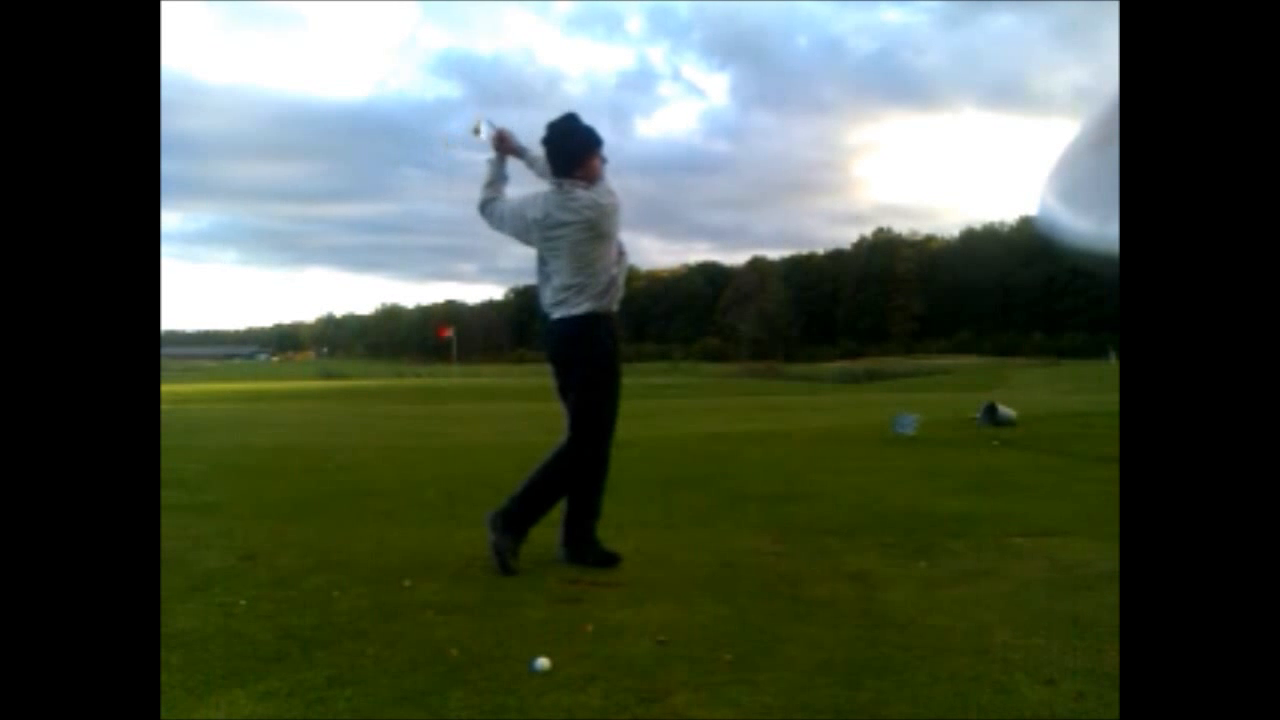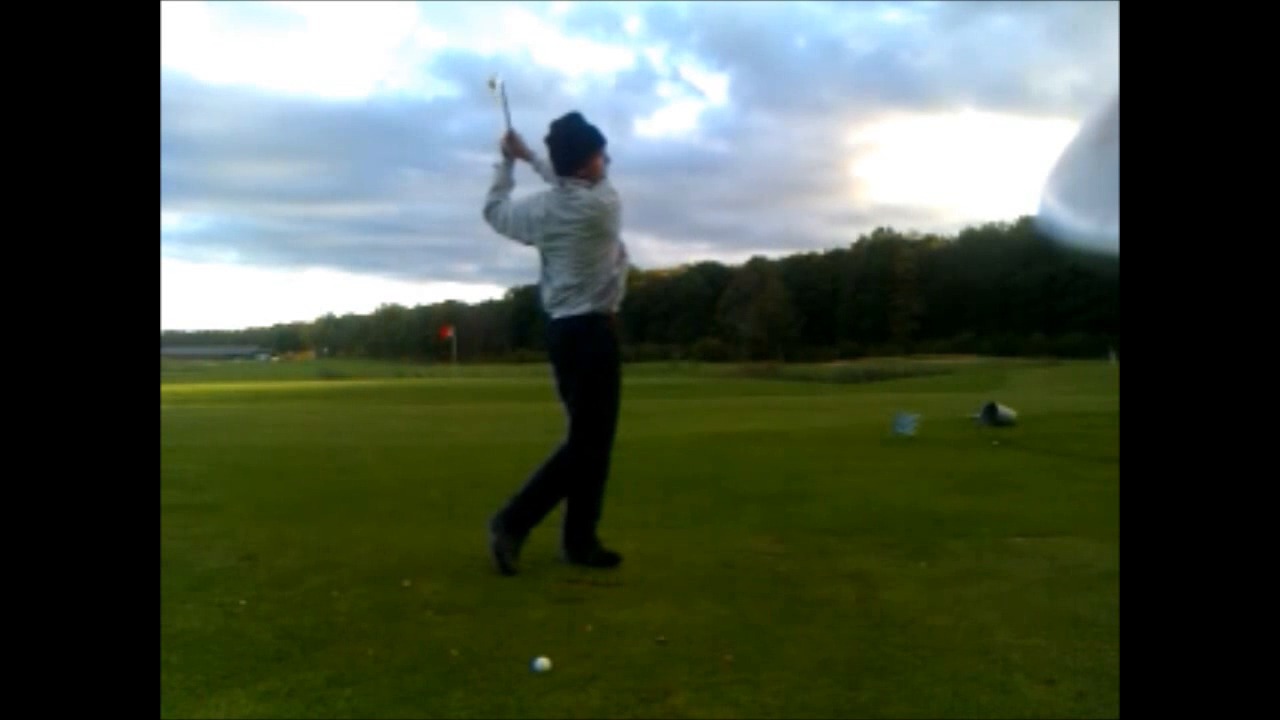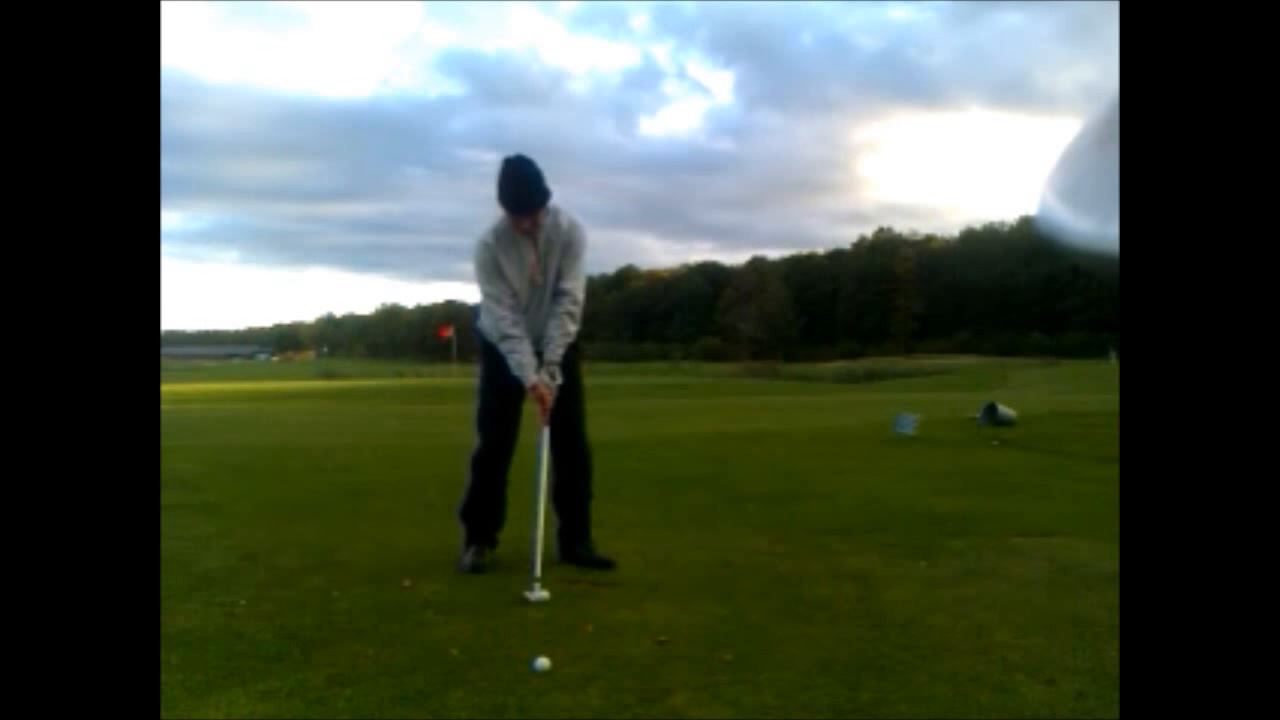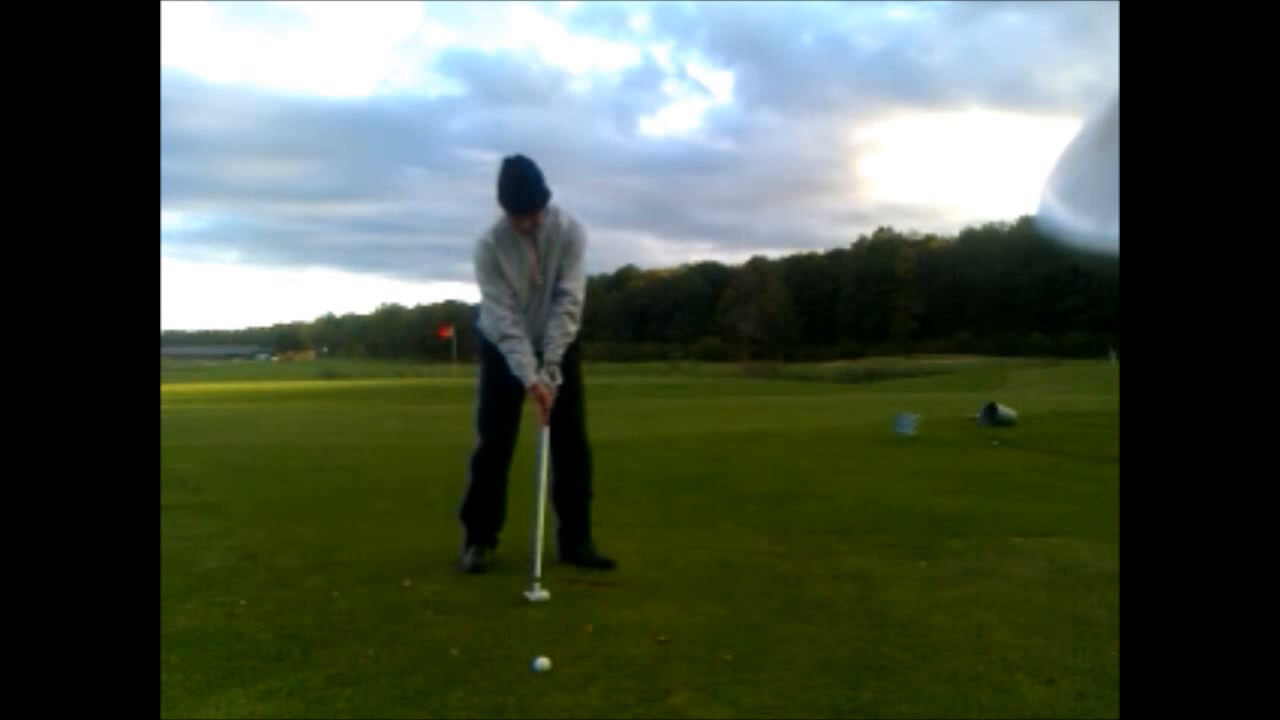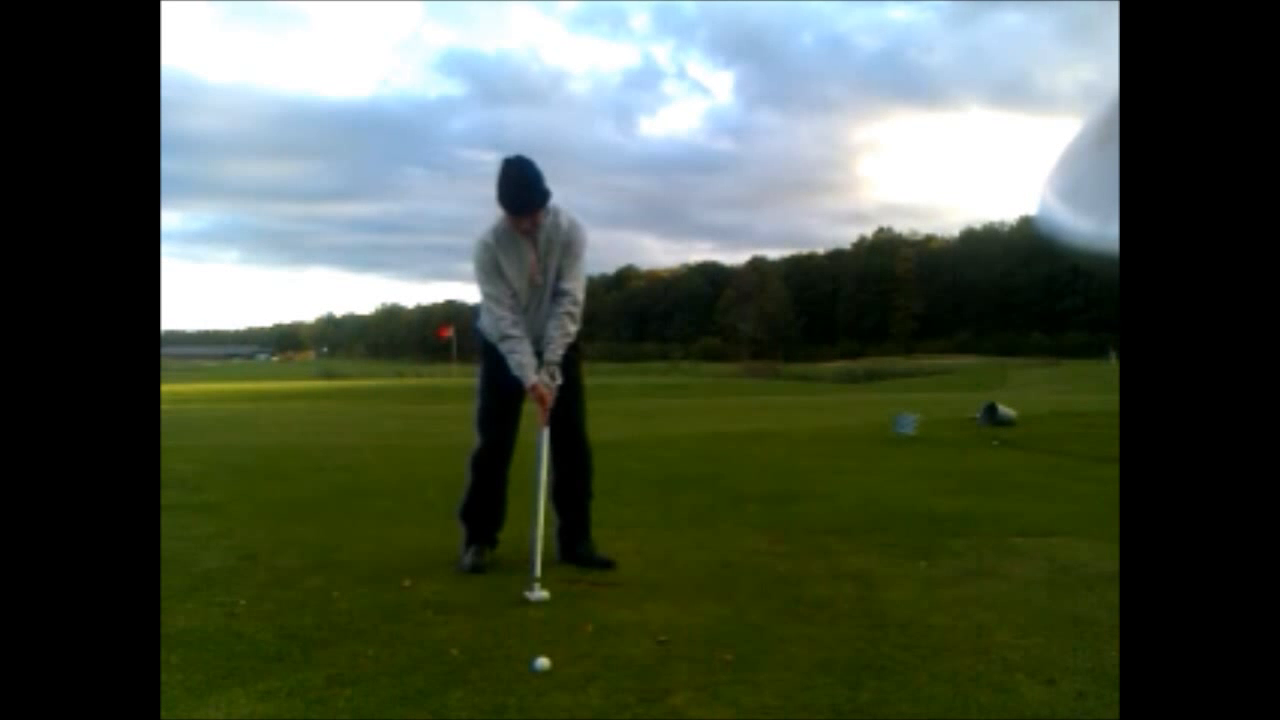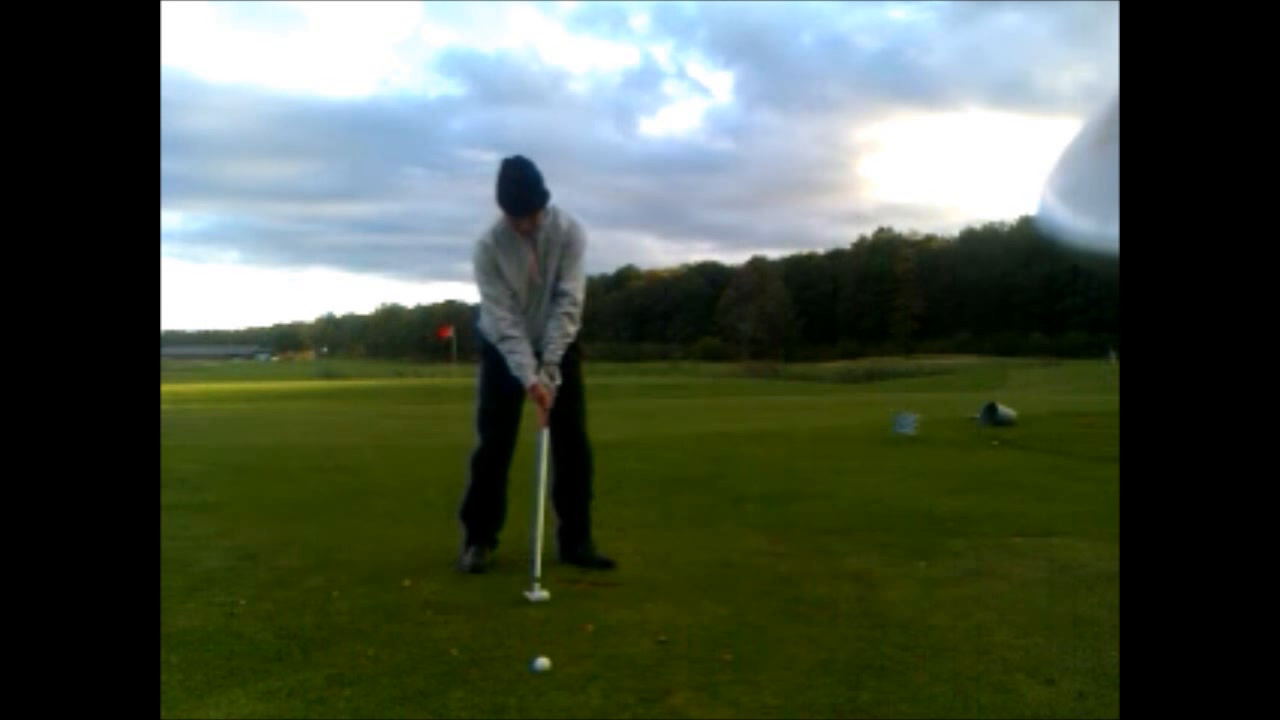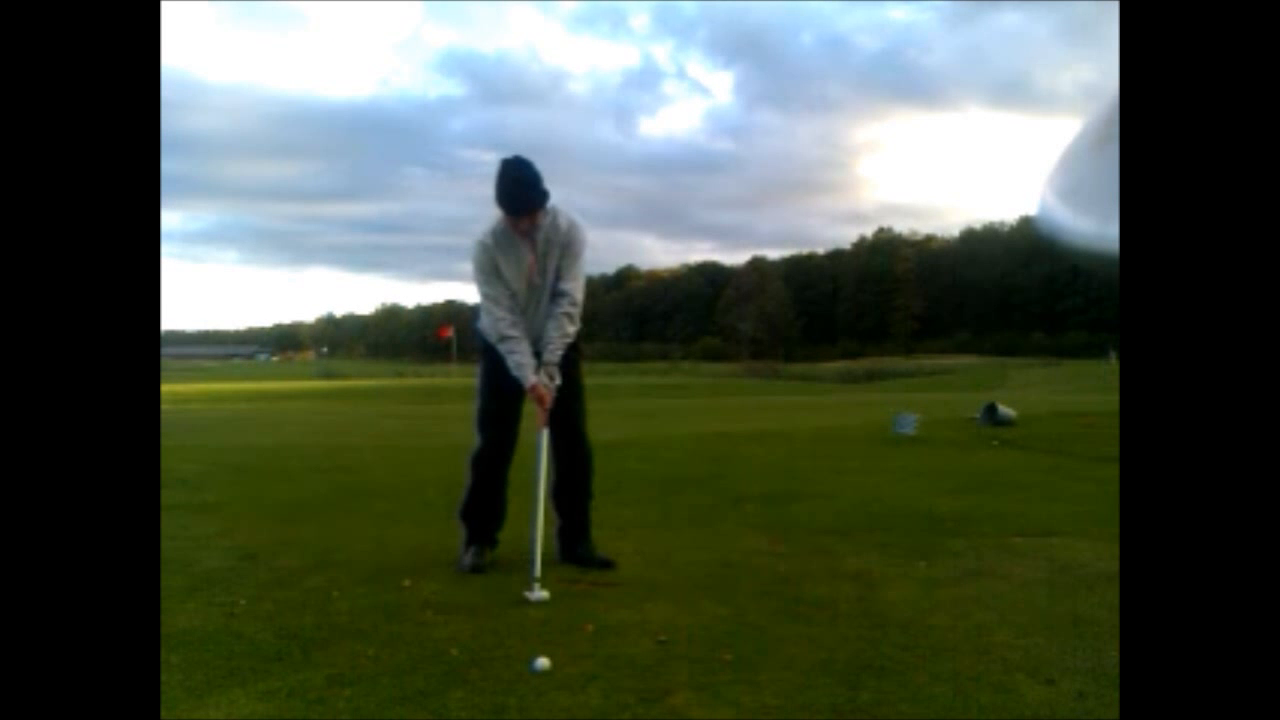
dt=0.4s
person 1, frame 1
left shoulder: (535, 209)
right shoulder: (603, 204)
left elbow: (489, 207)
right elbow: (575, 186)
left wrist: (500, 157)
right wrist: (521, 152)
left hip: (562, 329)
right hip: (591, 331)
left knee: (590, 438)
right knee: (586, 440)
left ankle: (580, 538)
right ankle: (512, 520)
person 1, frame 2
left shoulder: (538, 208)
right shoulder: (604, 204)
left elbow: (494, 212)
left wrist: (508, 161)
right wrist: (530, 157)
left hip: (562, 328)
right hip: (591, 330)
left knee: (591, 437)
right knee: (588, 440)
left ankle: (580, 538)
right ankle: (513, 521)
person 1, frame 3
left shoulder: (569, 230)
right shoulder: (489, 245)
left elbow: (569, 301)
right elbow: (502, 317)
left wrist: (550, 369)
right wrist: (530, 377)
left hip: (558, 344)
right hip: (504, 348)
left knee: (572, 444)
right knee: (495, 443)
left ankle: (575, 539)
right ankle: (479, 537)
person 1, frame 4
left shoulder: (569, 231)
right shoulder: (489, 245)
left elbow: (569, 301)
right elbow: (503, 317)
left wrist: (550, 368)
right wrist: (530, 377)
left hip: (558, 344)
right hip: (504, 348)
left knee: (572, 442)
right knee: (495, 443)
left ankle: (575, 539)
right ankle: (479, 537)
person 1, frame 5
left shoulder: (569, 231)
right shoulder: (489, 245)
left elbow: (569, 301)
right elbow: (504, 318)
left wrist: (550, 367)
right wrist: (530, 377)
left hip: (558, 344)
right hip: (504, 348)
left knee: (572, 442)
right knee: (494, 443)
left ankle: (575, 539)
right ankle: (479, 538)
person 1, frame 6
left shoulder: (569, 231)
right shoulder: (488, 246)
left elbow: (569, 302)
right elbow: (503, 318)
left wrist: (549, 368)
right wrist: (530, 378)
left hip: (558, 344)
right hip: (504, 348)
left knee: (572, 442)
right knee: (494, 443)
left ankle: (576, 539)
right ankle: (479, 538)
person 1, frame 7
left shoulder: (568, 231)
right shoulder: (488, 246)
left elbow: (568, 302)
right elbow: (502, 318)
left wrist: (549, 368)
right wrist: (529, 378)
left hip: (557, 344)
right hip: (503, 348)
left knee: (573, 442)
right knee: (495, 443)
left ankle: (576, 539)
right ankle: (479, 538)
